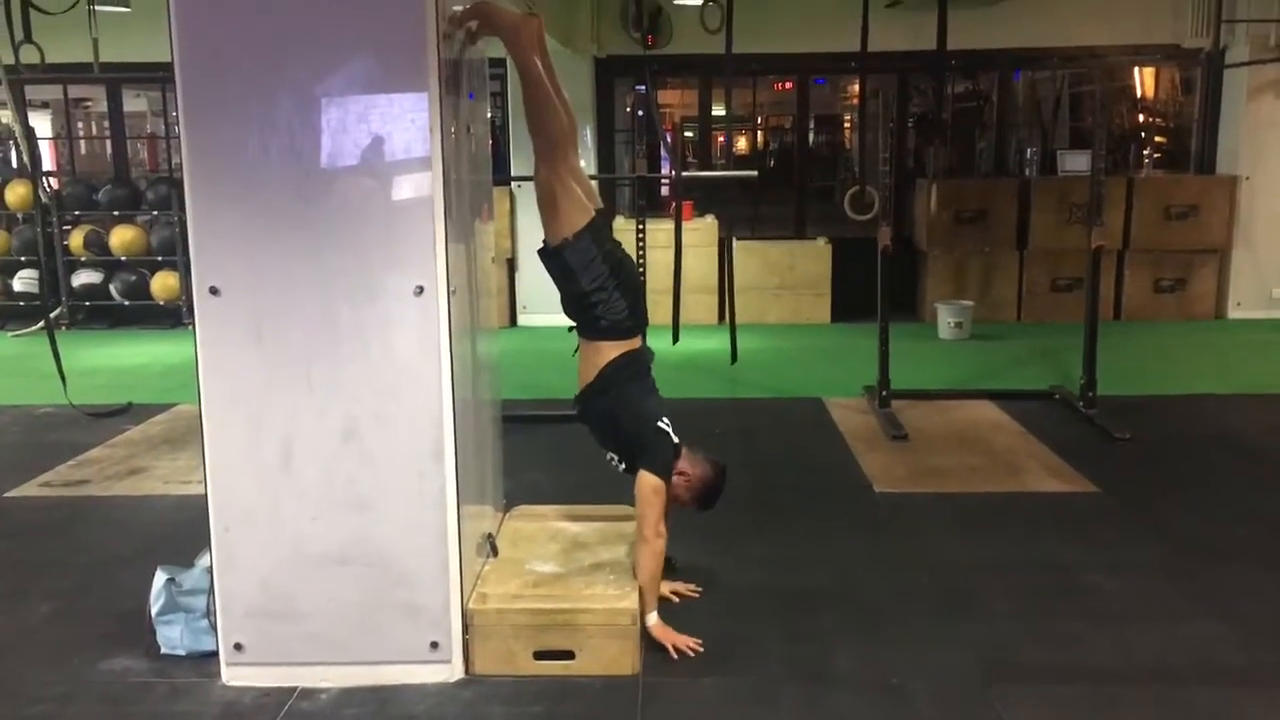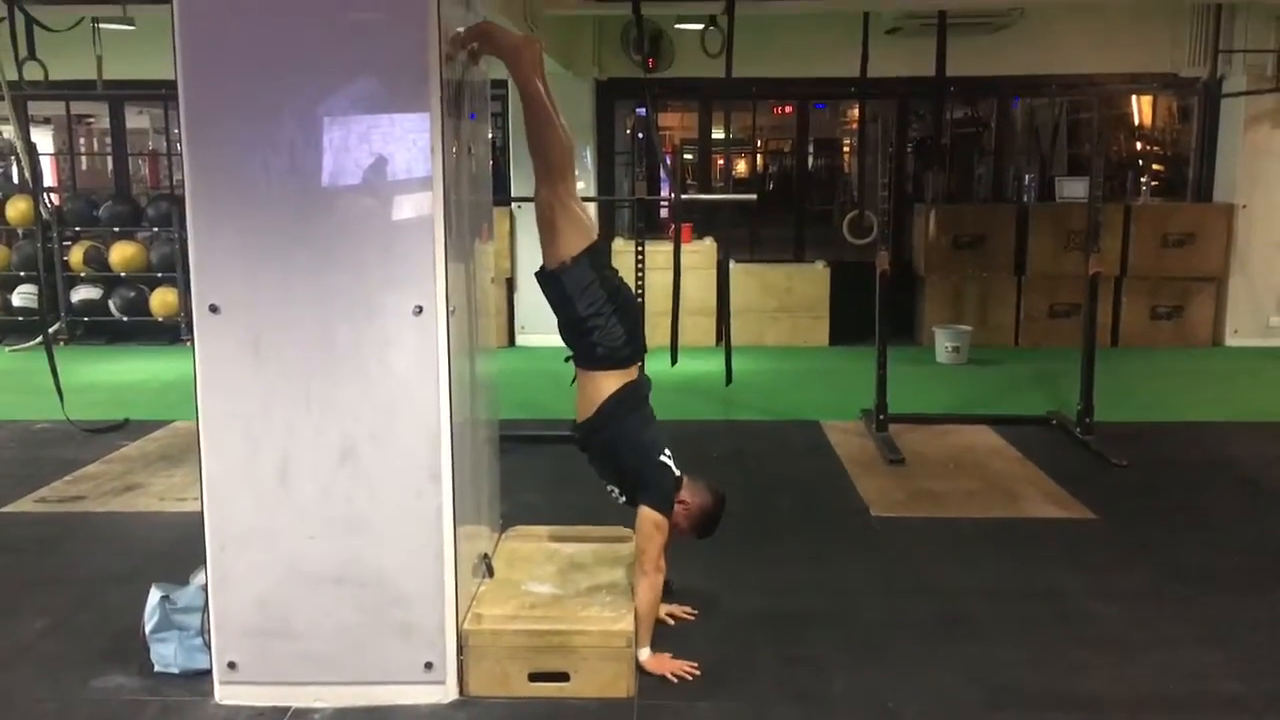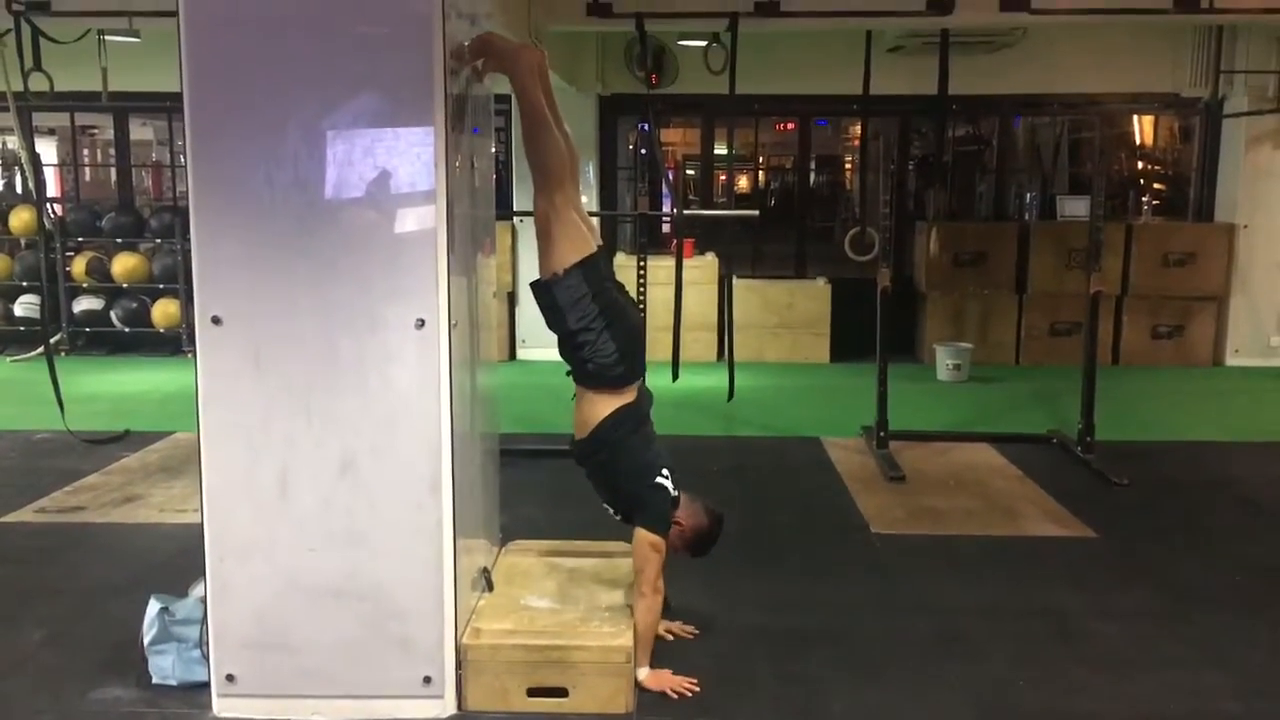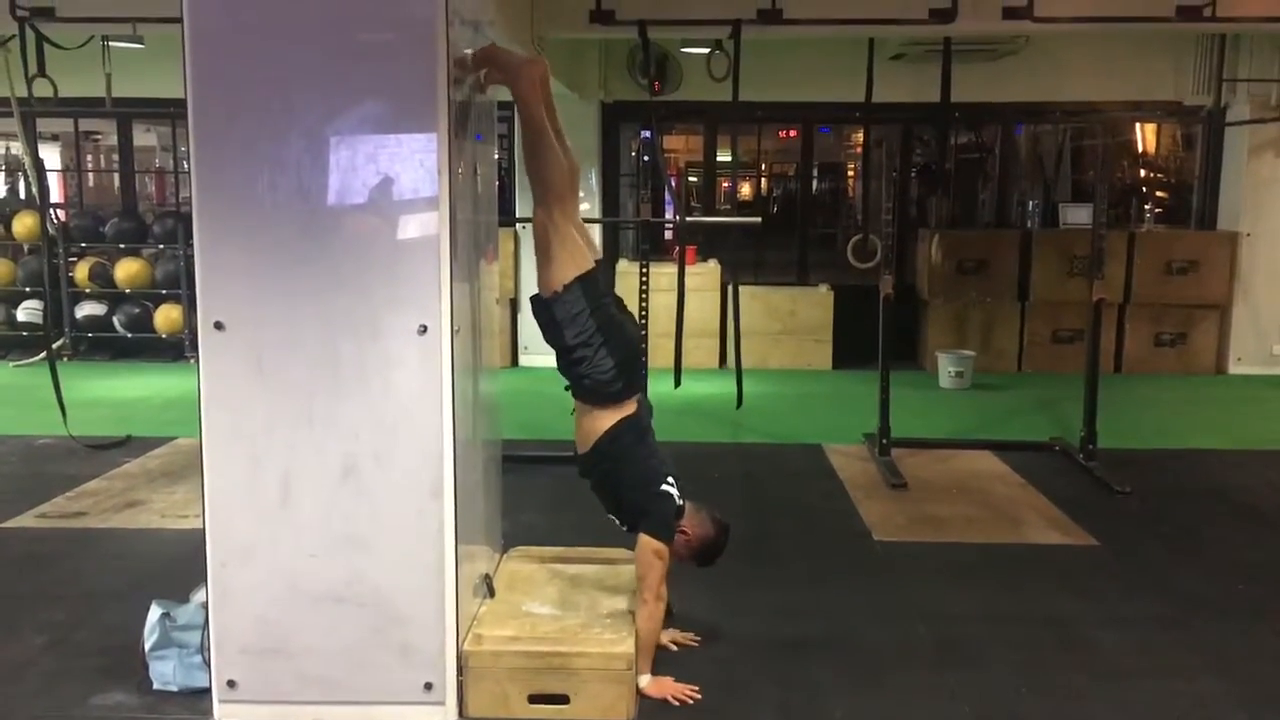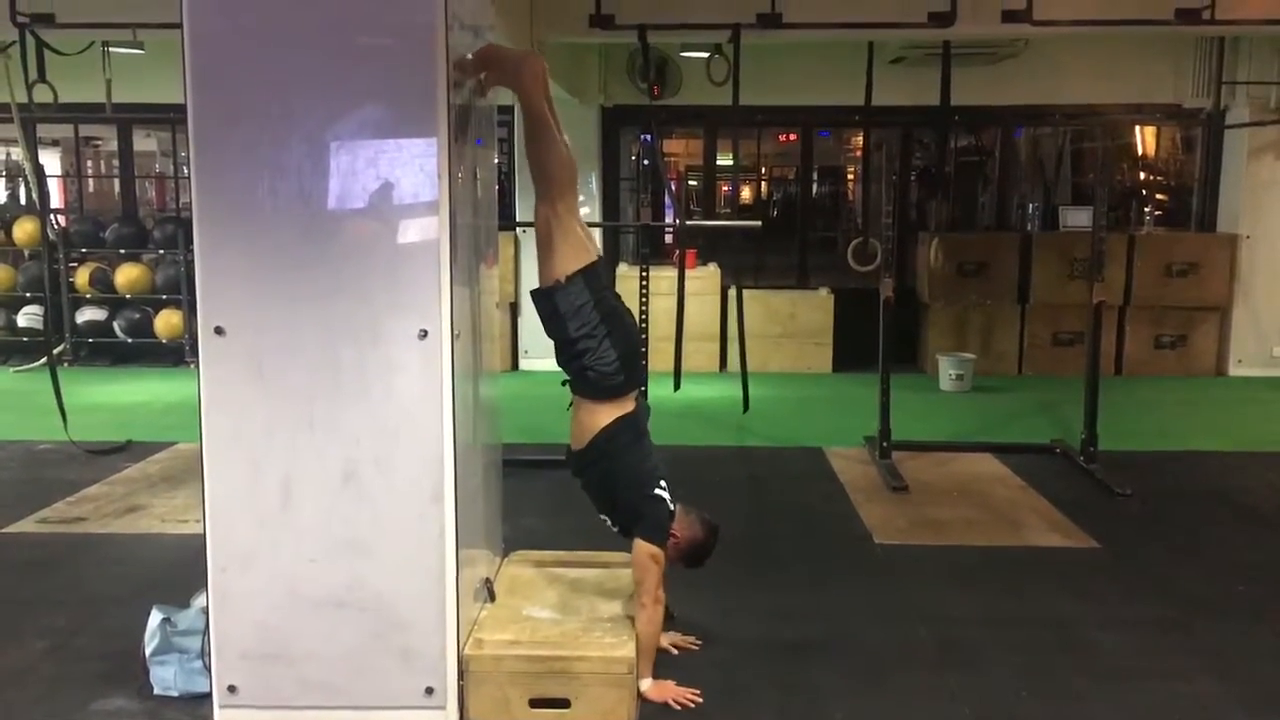
dt=0.3s
person 1, frame 1
left shoulder: (656, 449)
right shoulder: (658, 453)
left elbow: (650, 534)
right elbow: (652, 535)
left wrist: (655, 582)
right wrist: (652, 618)
left hip: (610, 309)
right hip: (609, 311)
left knee: (562, 164)
right knee: (557, 165)
person 1, frame 2
left shoulder: (657, 481)
right shoulder: (660, 485)
left elbow: (647, 570)
right elbow: (650, 569)
left wrist: (653, 605)
right wrist: (646, 651)
left hip: (606, 336)
right hip: (606, 337)
left knee: (560, 189)
right knee: (557, 189)
right ankle: (519, 60)
person 1, frame 3
left shoulder: (653, 496)
right shoulder: (657, 505)
left elbow: (645, 587)
right elbow: (648, 587)
left wrist: (654, 622)
right wrist: (643, 669)
left hip: (607, 344)
right hip: (604, 349)
left knee: (563, 198)
right knee: (558, 197)
right ankle: (522, 71)
person 1, frame 4
left shoulder: (658, 506)
right shoulder: (660, 511)
left elbow: (648, 596)
right elbow: (650, 595)
left wrist: (656, 631)
right wrist: (645, 674)
left hip: (608, 360)
right hip: (603, 365)
left knee: (563, 212)
right knee: (556, 212)
right ankle: (523, 84)
person 1, frame 5
left shoulder: (650, 507)
right shoulder: (654, 515)
left elbow: (648, 598)
right elbow: (649, 598)
left wrist: (656, 634)
right wrist: (647, 680)
left hip: (604, 360)
right hip: (603, 362)
left knee: (561, 209)
right knee: (558, 209)
right ankle: (526, 80)
